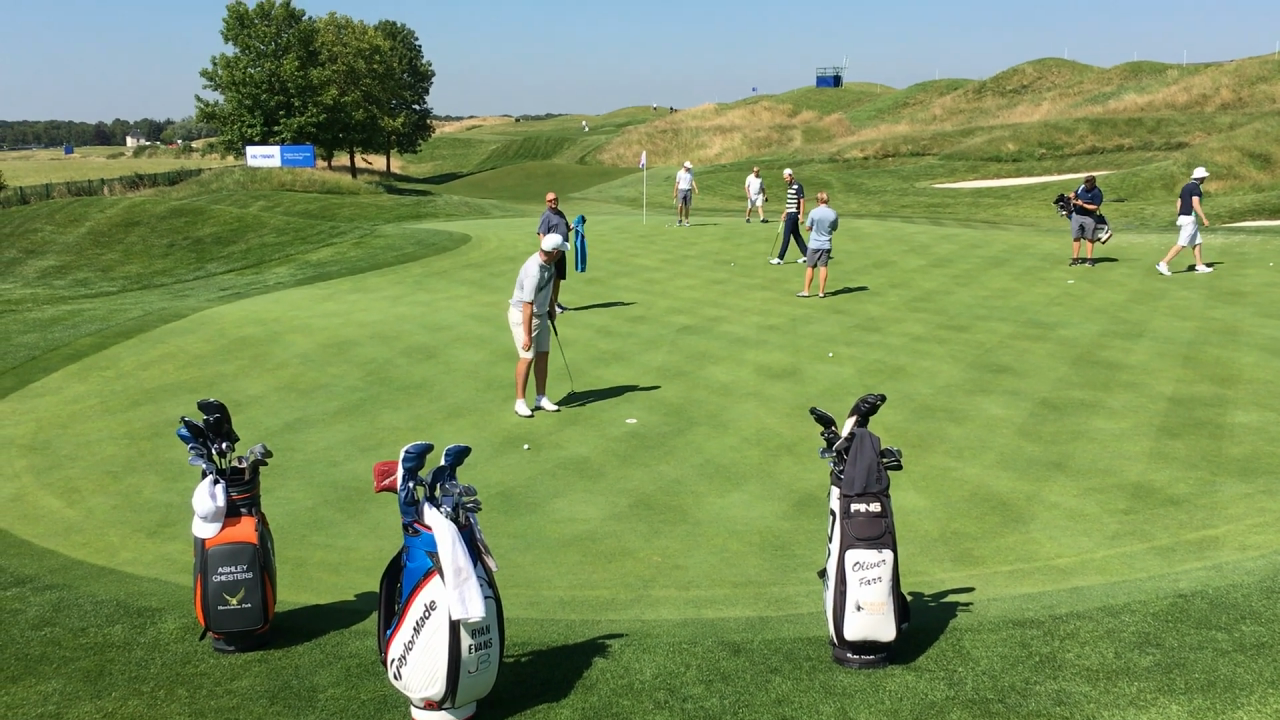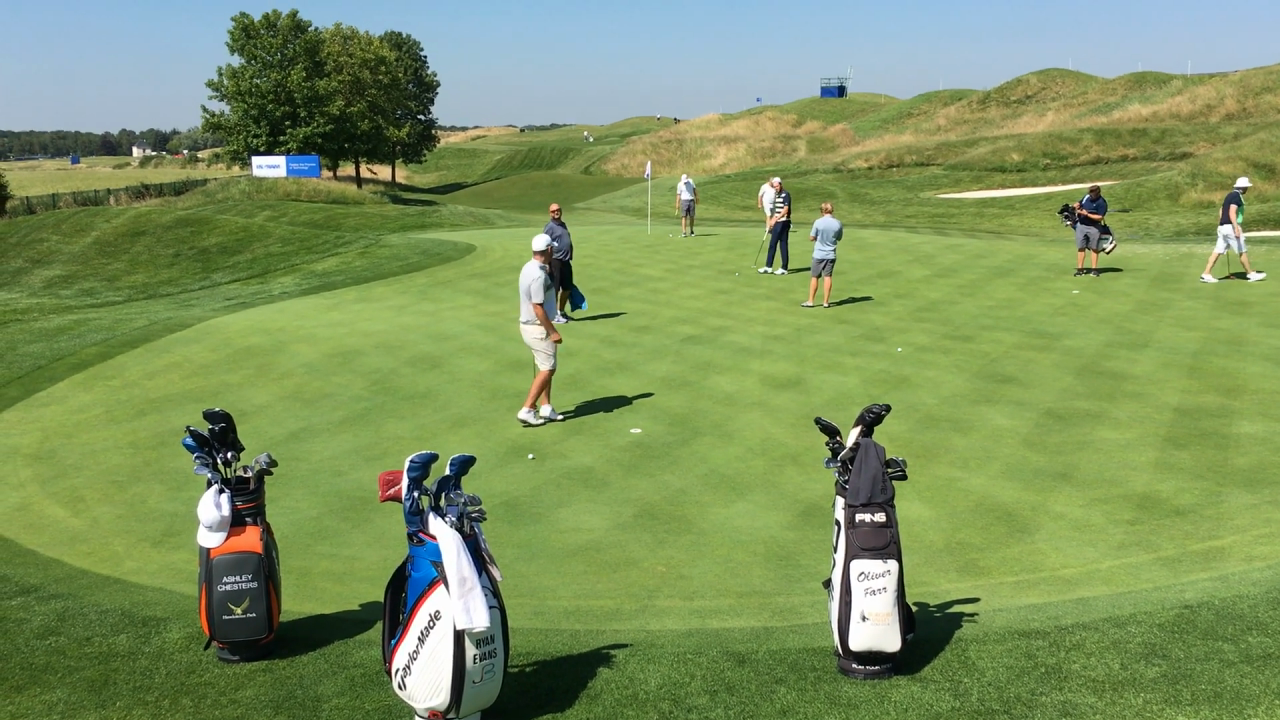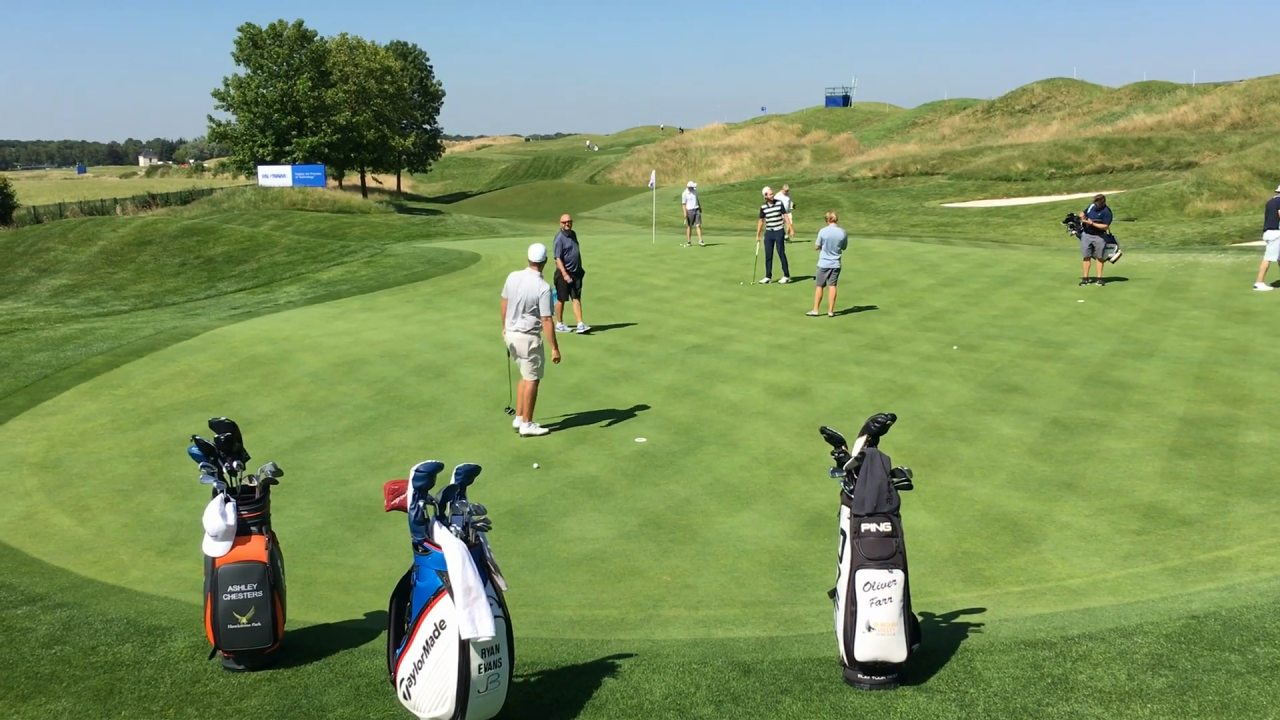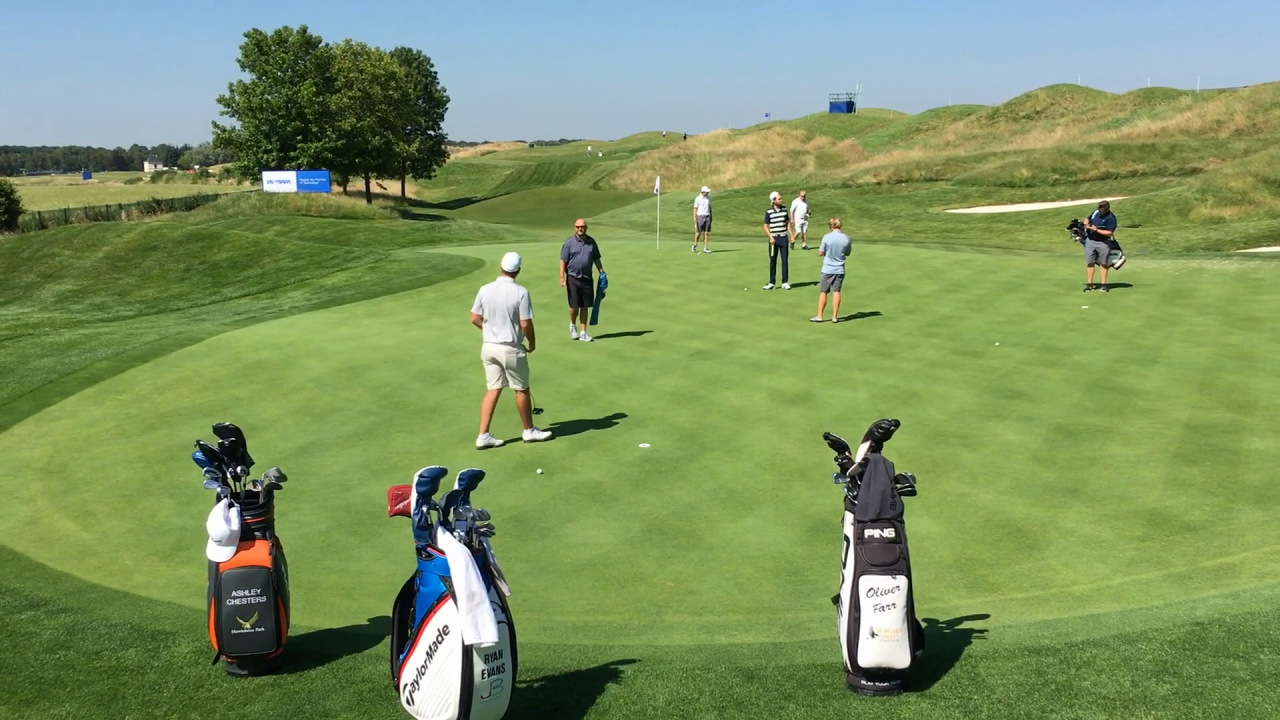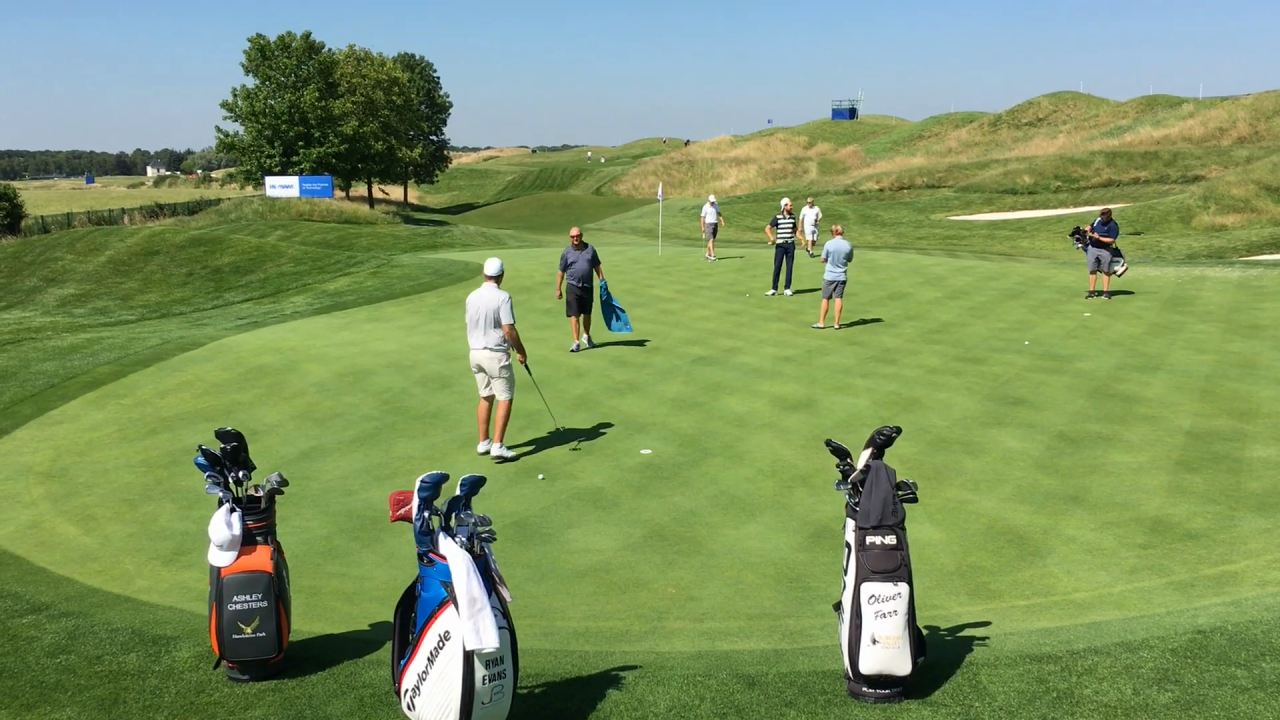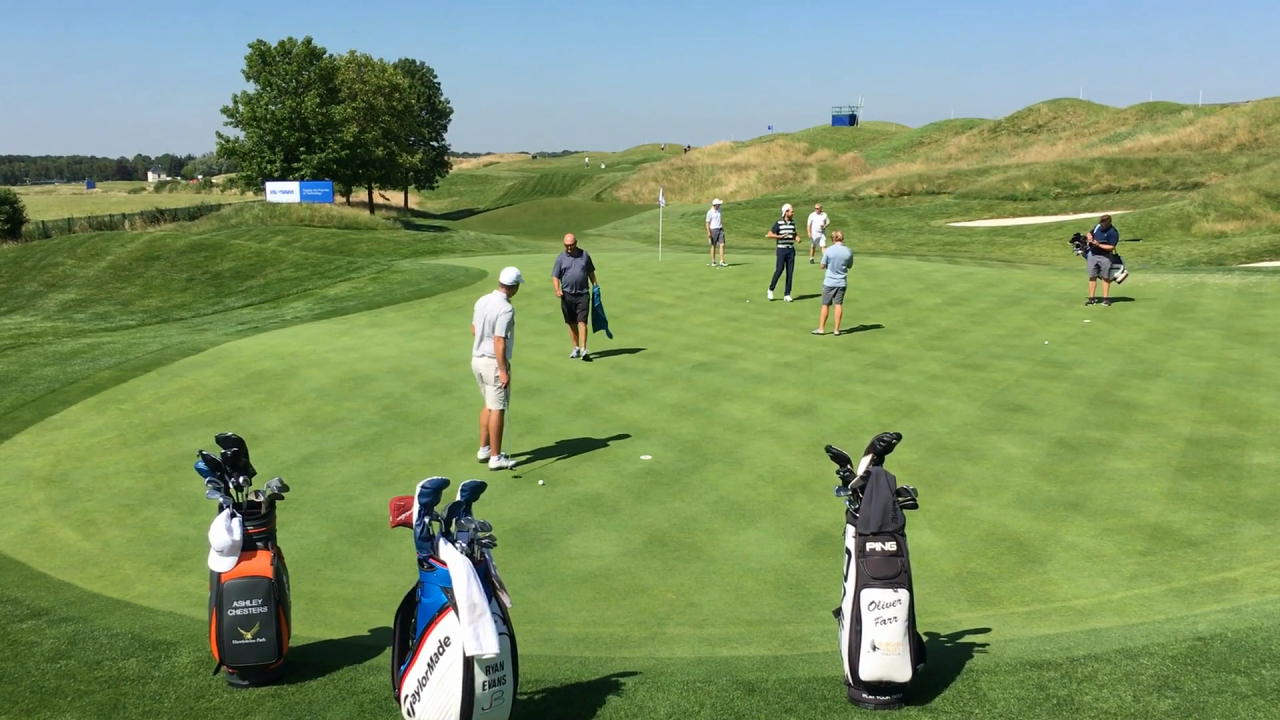
dt=0.5s
person 1, frame 1
left shoulder: (548, 263)
right shoulder: (533, 273)
right elbow: (527, 306)
left wrist: (551, 307)
right wrist: (527, 335)
left hip: (540, 315)
right hip: (523, 316)
left knee: (543, 355)
right knee: (527, 358)
left ankle: (541, 398)
right ankle: (520, 402)
person 1, frame 2
left shoulder: (529, 268)
right shoulder: (538, 275)
right elbow: (538, 308)
right wrist: (554, 332)
left hip: (531, 325)
right hip: (537, 328)
left knee: (546, 368)
right knee: (546, 369)
left ankle: (546, 408)
right ankle: (526, 411)
person 1, frame 3
left shoulder: (513, 277)
right shoulder: (543, 287)
left elbow: (504, 304)
right elbow: (546, 321)
left wrist: (505, 327)
right wrist: (555, 349)
left hip: (512, 334)
right hip: (528, 338)
left knee: (527, 377)
right knee: (532, 379)
left ankle: (520, 417)
right ankle: (526, 424)
person 1, frame 4
left shoulder: (484, 290)
right shoulder: (520, 292)
left elbow: (474, 319)
right elbow: (526, 324)
right wrist: (532, 343)
left hip: (489, 347)
right hip: (510, 348)
left knee: (493, 390)
right knee: (522, 389)
left ankle: (483, 435)
right ankle: (529, 430)
person 1, frame 5
left shoulder: (471, 297)
right shoulder: (502, 297)
right elbow: (509, 329)
right wrist: (521, 351)
left hip: (475, 353)
right hip: (495, 354)
left knee: (486, 398)
right knee: (504, 399)
left ankle: (484, 442)
right ankle: (498, 445)
person 1, frame 6
left shoulder: (482, 301)
right shoulder: (506, 309)
left elbow: (475, 331)
right elbow: (499, 342)
right wrist: (503, 371)
left hip: (478, 359)
right hip: (494, 363)
left knee: (489, 406)
right knee: (498, 409)
left ankle: (485, 449)
right ankle: (495, 457)
